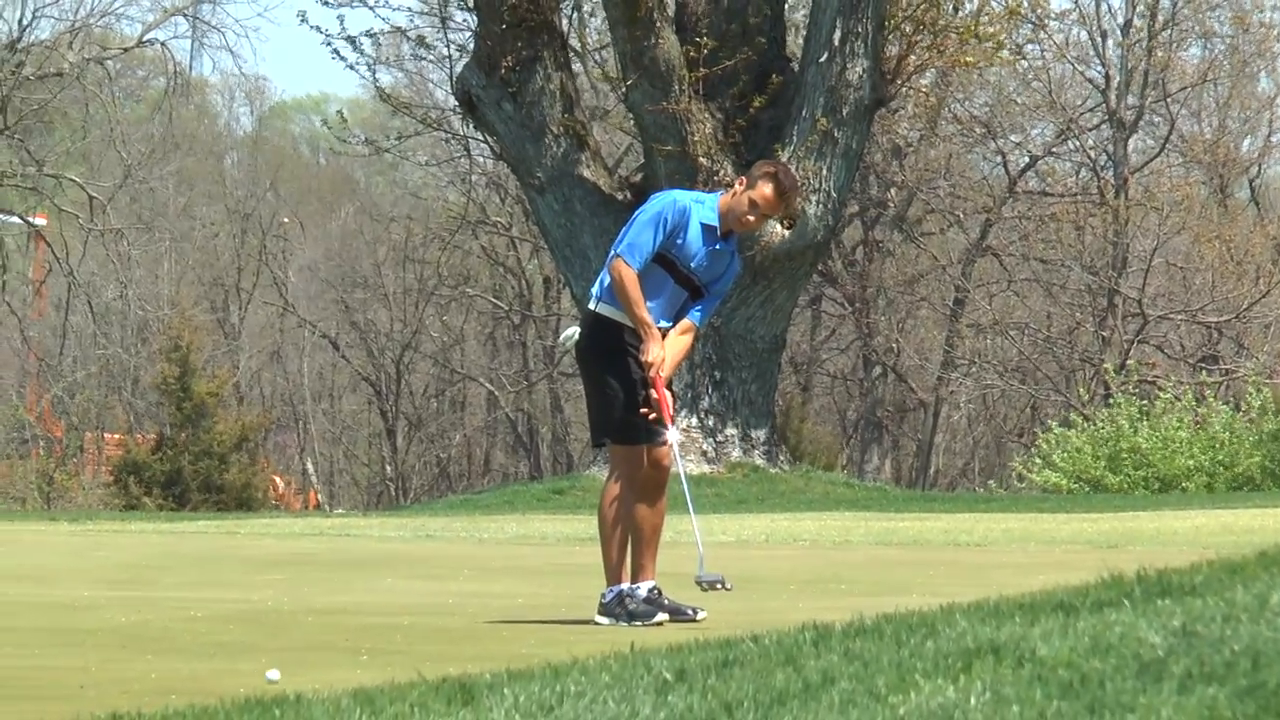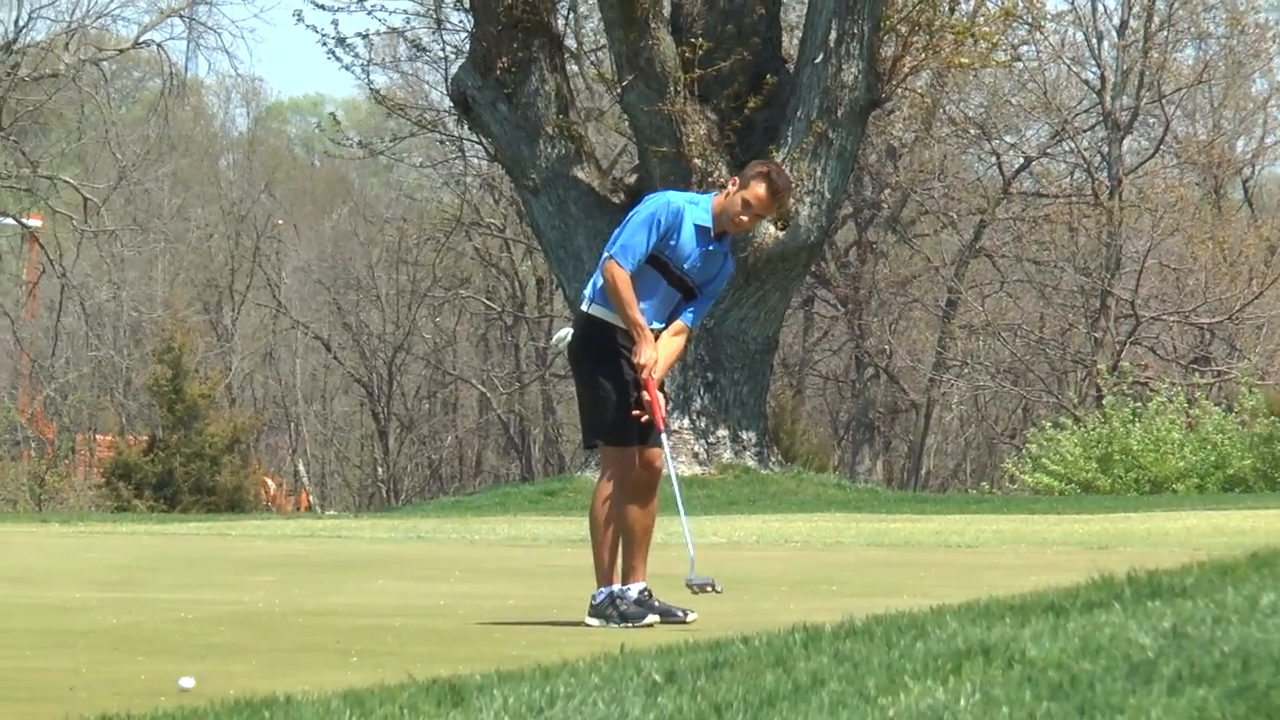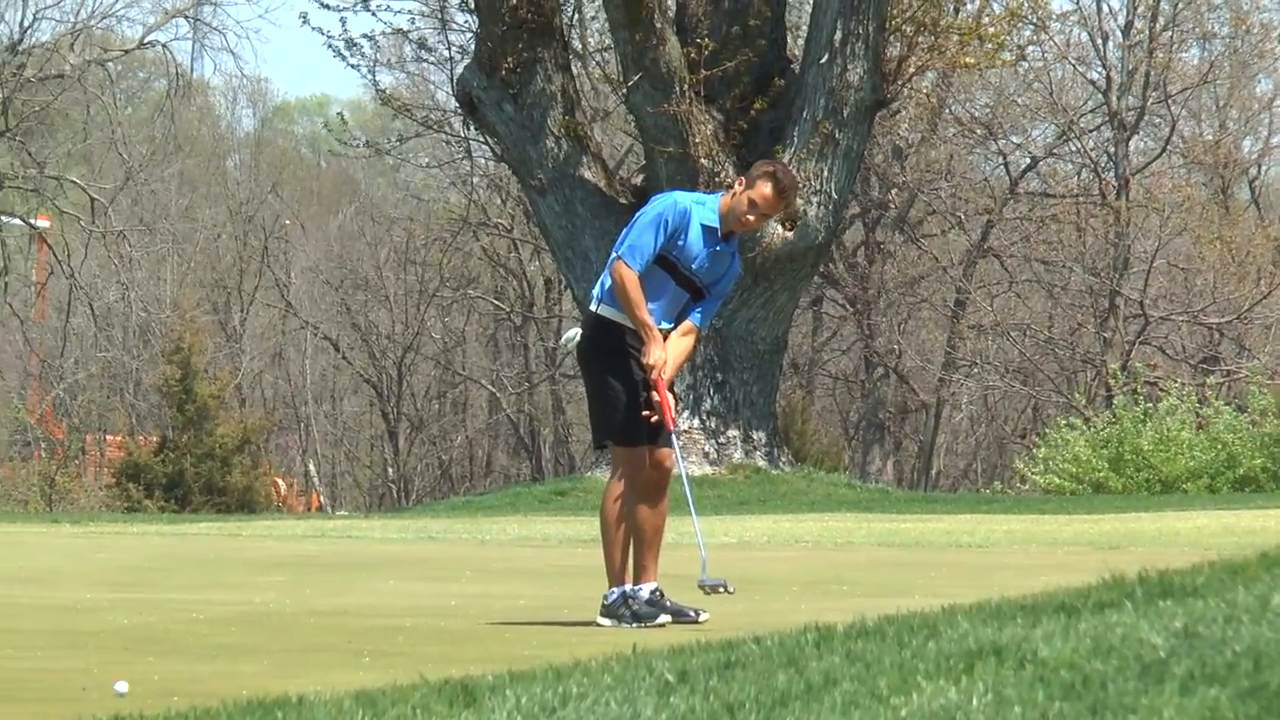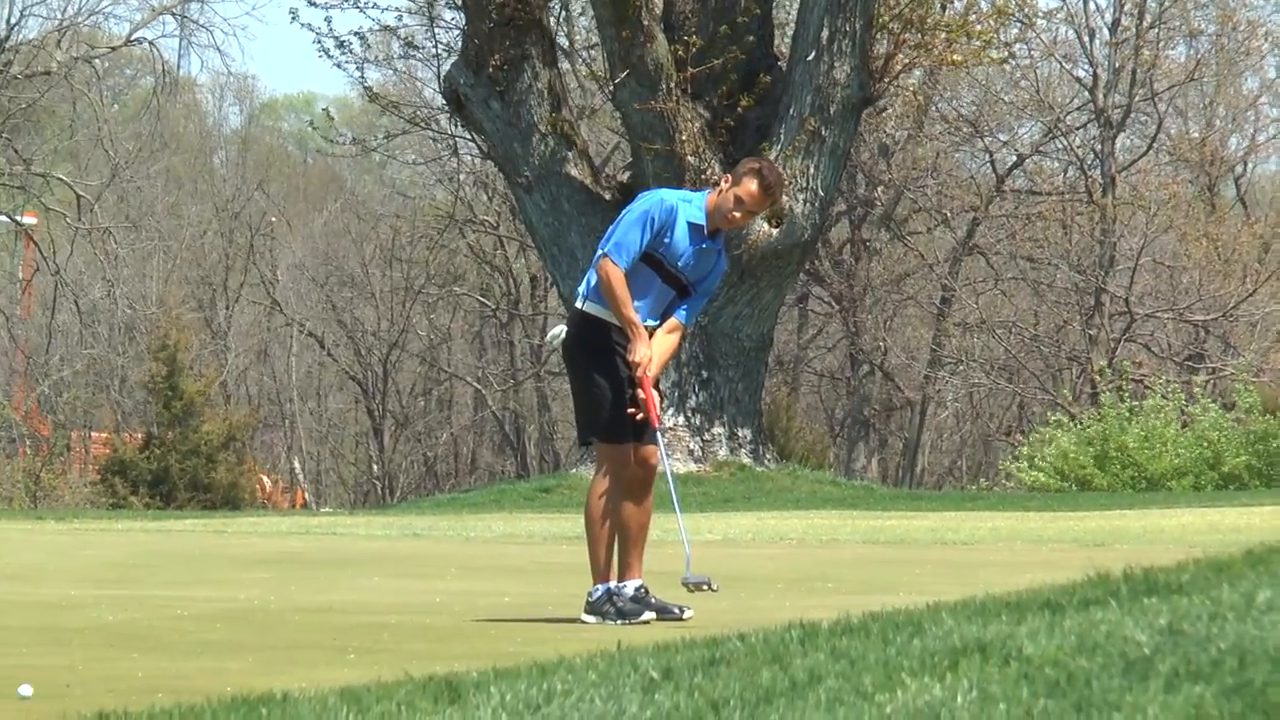
dt=0.2s
person 1, frame 1
left shoulder: (729, 262)
right shoulder: (674, 206)
left elbow: (687, 326)
right elbow: (621, 266)
left wrist: (663, 379)
right wrist: (650, 336)
left hip: (653, 346)
right hip: (612, 331)
left knee: (657, 464)
right knee: (629, 461)
left ankle: (644, 588)
right ankle: (614, 594)
person 1, frame 2
left shoulder: (722, 263)
right shoulder: (668, 207)
left elbow: (680, 328)
right elbow: (614, 268)
left wrist: (655, 380)
right wrist: (642, 338)
left hip: (645, 347)
right hip: (604, 333)
left knee: (649, 465)
right knee: (620, 463)
left ankle: (634, 590)
right ankle: (605, 595)
person 1, frame 3
left shoulder: (730, 263)
right shoulder: (675, 208)
left elbow: (689, 328)
right elbow: (622, 269)
left wrist: (664, 379)
right wrist: (652, 339)
left hip: (655, 346)
right hip: (613, 334)
left knee: (659, 466)
right knee: (630, 464)
left ankle: (646, 590)
right ankle: (616, 596)
person 1, frame 4
left shoulder: (716, 261)
right shoulder: (662, 206)
left elbow: (675, 325)
right elbow: (609, 266)
left wrist: (650, 378)
right wrist: (637, 335)
left hip: (640, 344)
right hip: (599, 331)
left knee: (645, 463)
right knee: (615, 461)
left ankle: (630, 587)
right ankle: (601, 593)
